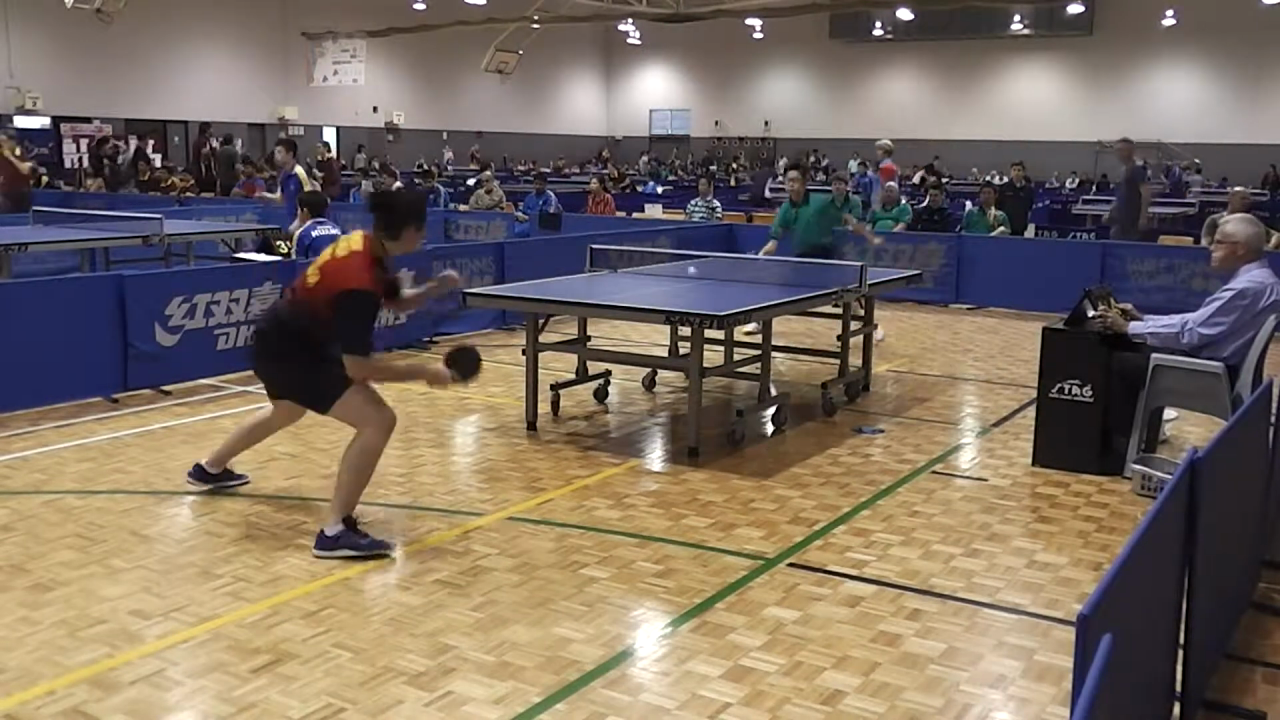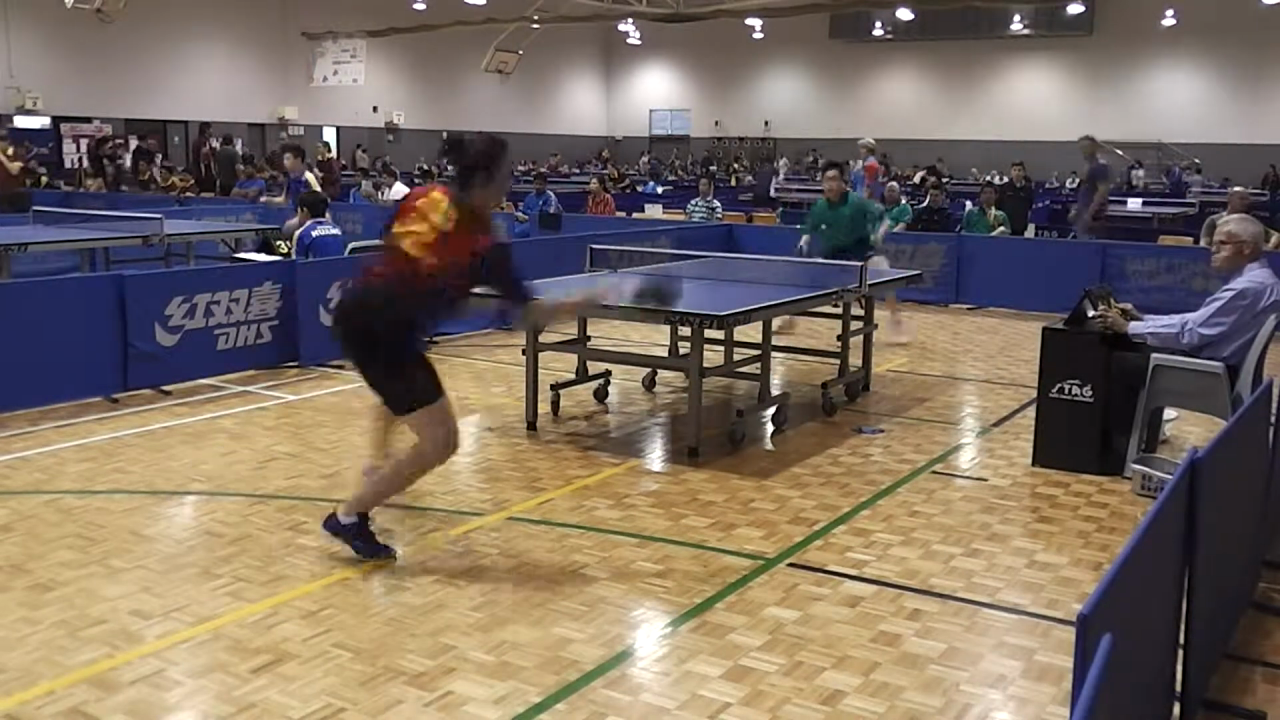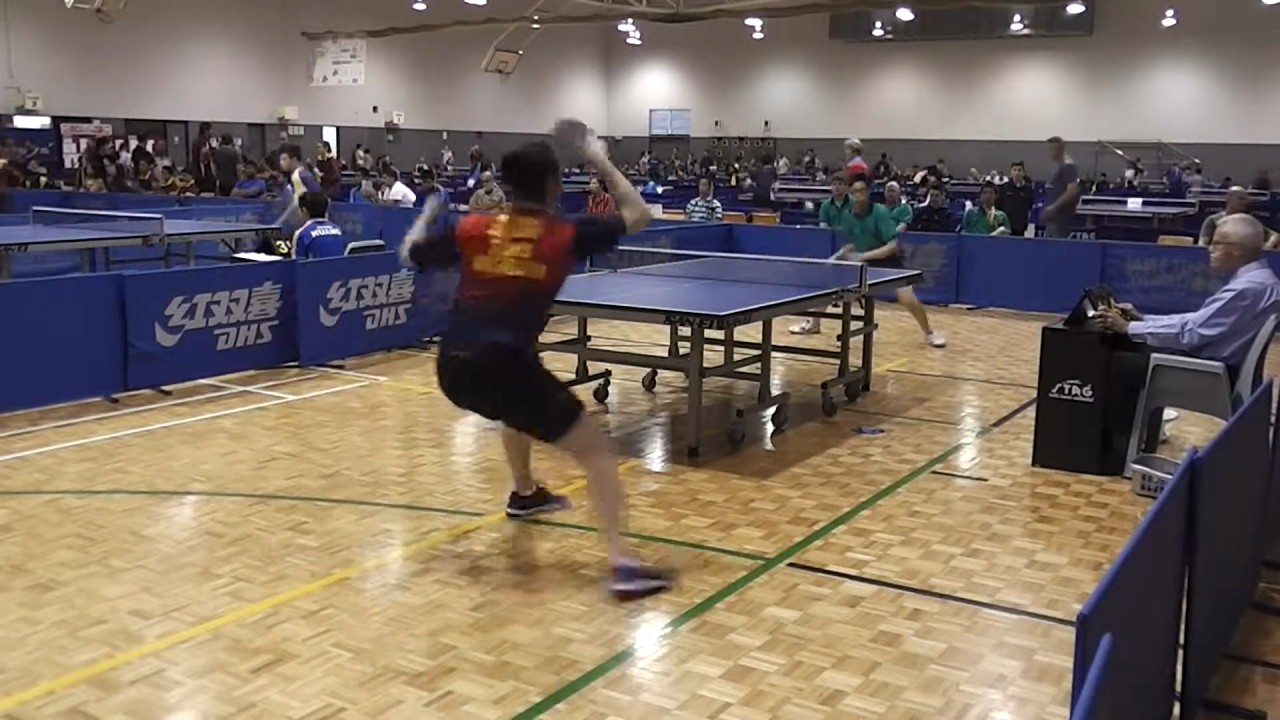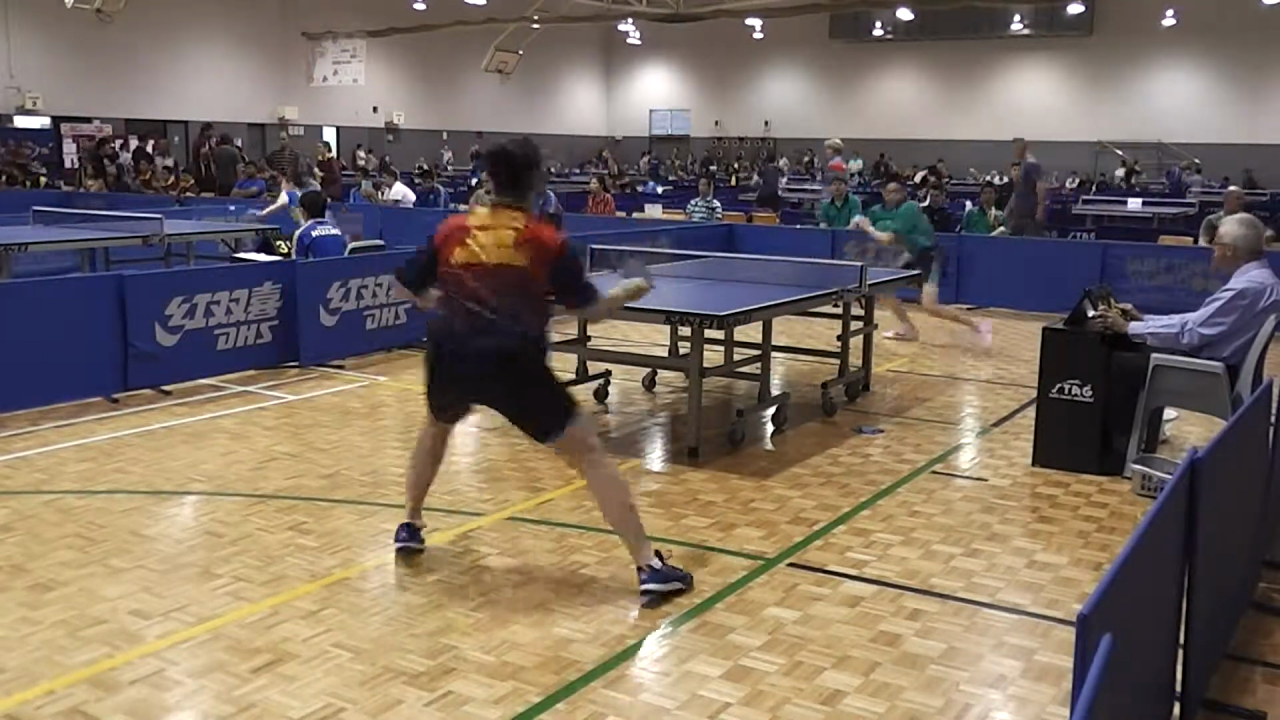
dt=0.3s
person 1, frame 1
left shoulder: (371, 244)
right shoulder: (361, 283)
left elbow: (394, 301)
right elbow: (358, 368)
left wrist: (434, 288)
right wrist: (425, 372)
left hip: (280, 340)
right hip: (290, 352)
left knee: (285, 412)
right knee: (378, 420)
left ankle: (211, 469)
right ankle: (335, 530)
person 1, frame 2
left shoulder: (422, 198)
right shoulder: (481, 246)
right elbow: (533, 313)
right wrist: (591, 302)
left hip: (355, 315)
right hip: (379, 334)
left knee: (406, 375)
right knee: (440, 442)
left ankle: (379, 463)
right ankle: (348, 517)
person 1, frame 3
left shoulder: (471, 228)
right shoulder: (566, 234)
left elbow: (410, 254)
right elbow: (636, 215)
left wrist: (428, 211)
right wrist: (603, 162)
left hip: (455, 367)
right hip: (508, 369)
left knee: (510, 410)
right knee: (600, 454)
left ankle: (525, 493)
right ankle: (619, 566)
person 1, frame 4
left shoulder: (452, 228)
right shoulder: (548, 240)
left elbow: (408, 286)
right elbow: (592, 308)
right wrist: (633, 289)
left hip: (449, 359)
right hip: (514, 365)
left knee: (437, 426)
right knee: (592, 458)
left ankle: (410, 527)
right ankle: (648, 565)
person 2, frame 1
left shoulder: (1248, 287)
right shoulder: (1256, 279)
left elbow: (1190, 332)
right elbow: (1197, 320)
left wrist: (1128, 328)
right wrist: (1143, 318)
right hip: (1213, 363)
left knee: (1120, 364)
right knee: (1139, 352)
left ankle: (1123, 444)
person 2, frame 2
left shoulder: (1249, 287)
right shoulder: (1255, 279)
left elbow: (1190, 332)
right elbow: (1196, 320)
left wrist: (1128, 327)
right wrist: (1143, 318)
right hip: (1213, 364)
left knee: (1120, 364)
right knee: (1136, 352)
left ankle: (1123, 444)
person 2, frame 3
left shoulder: (1249, 288)
right shoulder: (1256, 279)
left elbow: (1190, 332)
right elbow: (1198, 320)
left wrist: (1129, 328)
right wrist: (1143, 318)
right hip: (1216, 364)
left knee: (1120, 364)
right knee: (1138, 352)
left ankle: (1125, 444)
person 2, frame 4
left shoulder: (1249, 287)
right shoulder: (1258, 278)
left elbow: (1190, 332)
right elbow: (1197, 320)
left wrist: (1128, 328)
right wrist: (1143, 318)
right hip: (1215, 364)
left knee: (1119, 364)
right knee: (1137, 352)
left ankle: (1124, 445)
